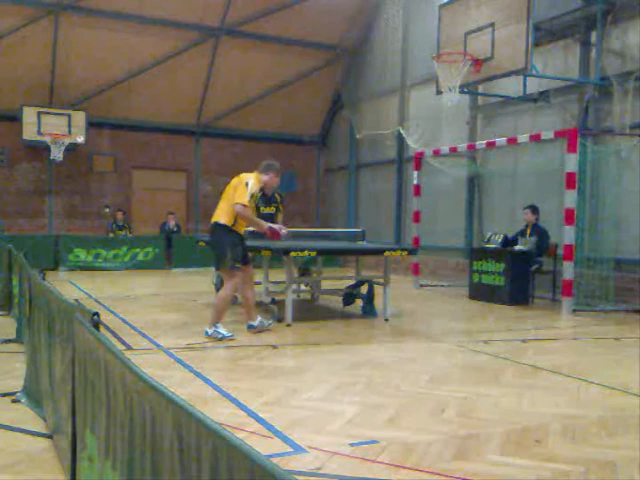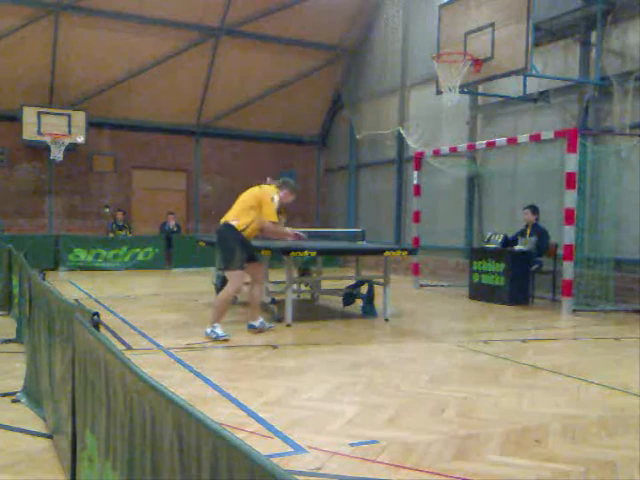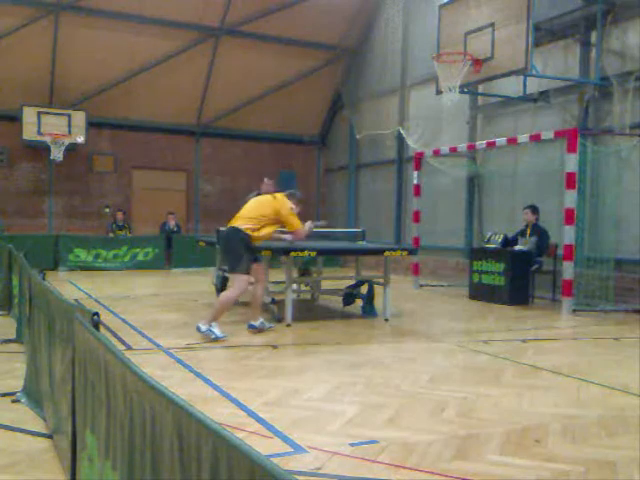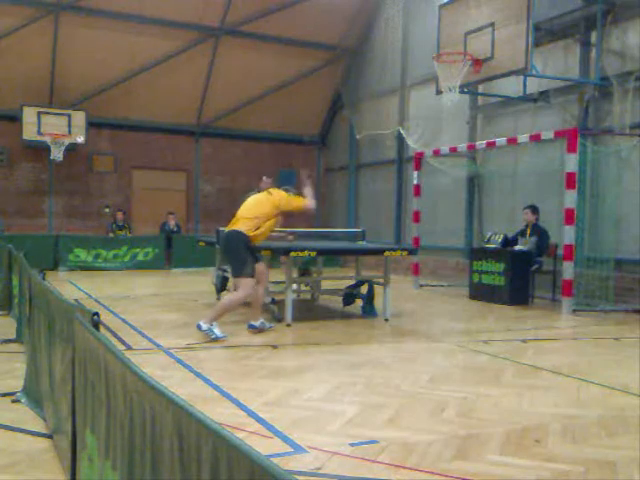
dt=0.3s
person 1, frame 1
left shoulder: (252, 183)
right shoulder: (249, 180)
right elbow: (239, 209)
left wrist: (269, 226)
right wrist: (261, 226)
left hip: (234, 234)
right hip: (224, 232)
left knee: (248, 277)
right knee: (232, 282)
left ankle: (254, 321)
right ankle: (213, 327)
person 1, frame 2
left shoulder: (265, 192)
right shoulder: (272, 195)
left elbow: (260, 227)
right elbow: (268, 226)
left wrist: (285, 234)
right wrist: (289, 234)
left hip: (238, 236)
right hip: (231, 235)
left knee: (258, 276)
right knee: (236, 283)
left ankle: (255, 321)
right ankle: (213, 326)
person 1, frame 3
left shoulder: (271, 200)
right shoulder: (285, 204)
right elbow: (299, 234)
left wrist: (283, 236)
right wrist: (307, 227)
left hip: (239, 238)
right hip: (236, 239)
left knee: (261, 277)
right knee: (239, 287)
left ankle: (256, 321)
right ankle: (208, 325)
person 1, frame 4
left shoulder: (266, 197)
right shoulder: (281, 197)
right elbow: (310, 206)
right wrist: (308, 192)
left hip: (240, 240)
right hip: (237, 241)
left knee: (262, 276)
right knee: (246, 291)
left ankle: (256, 321)
right ankle: (207, 323)
